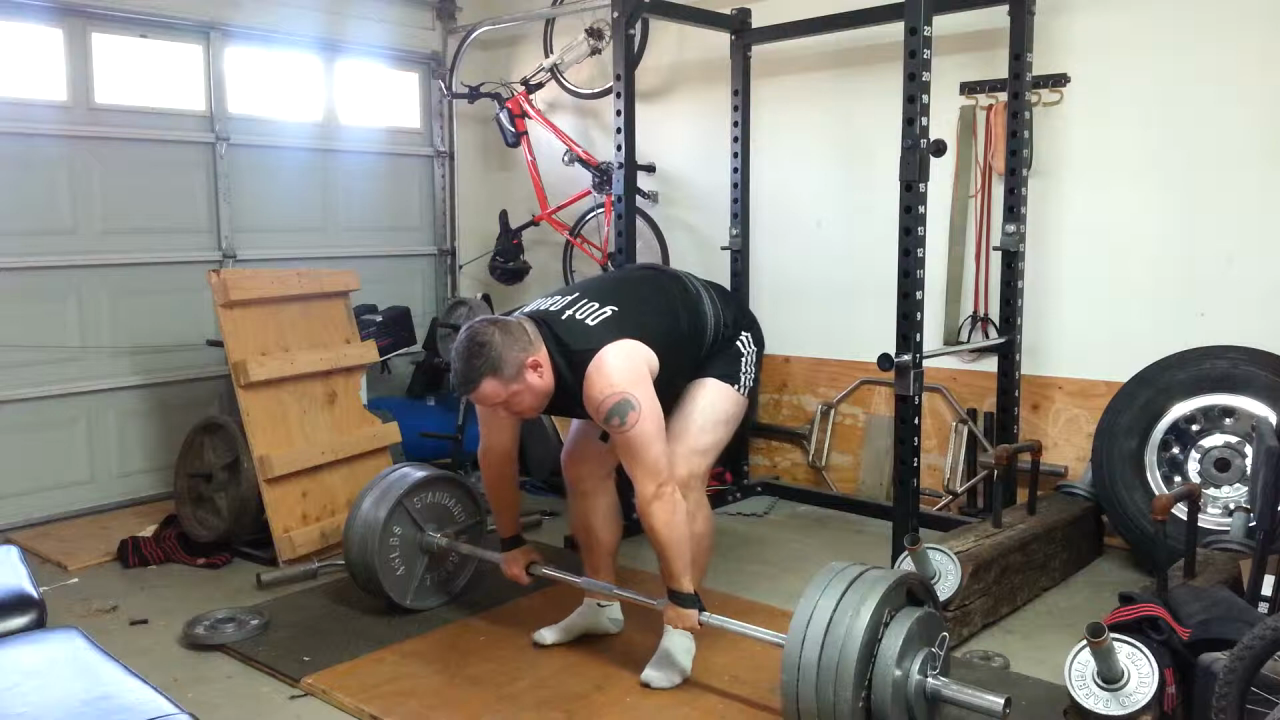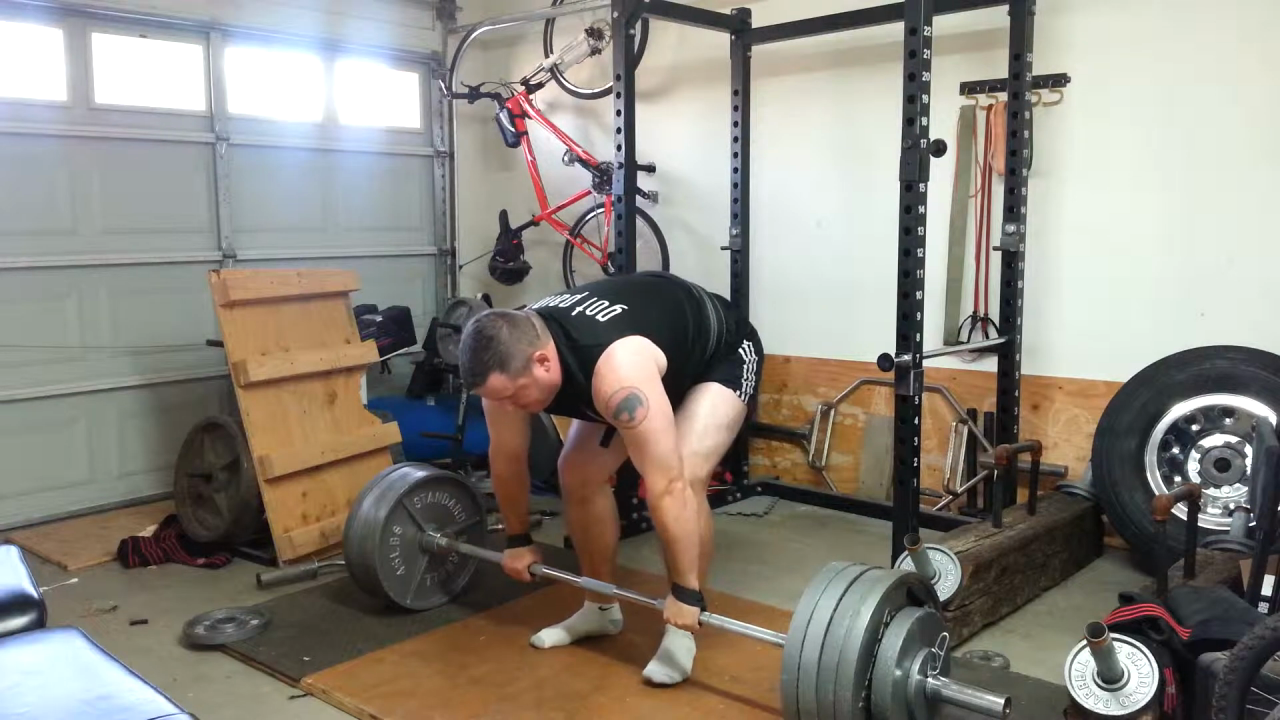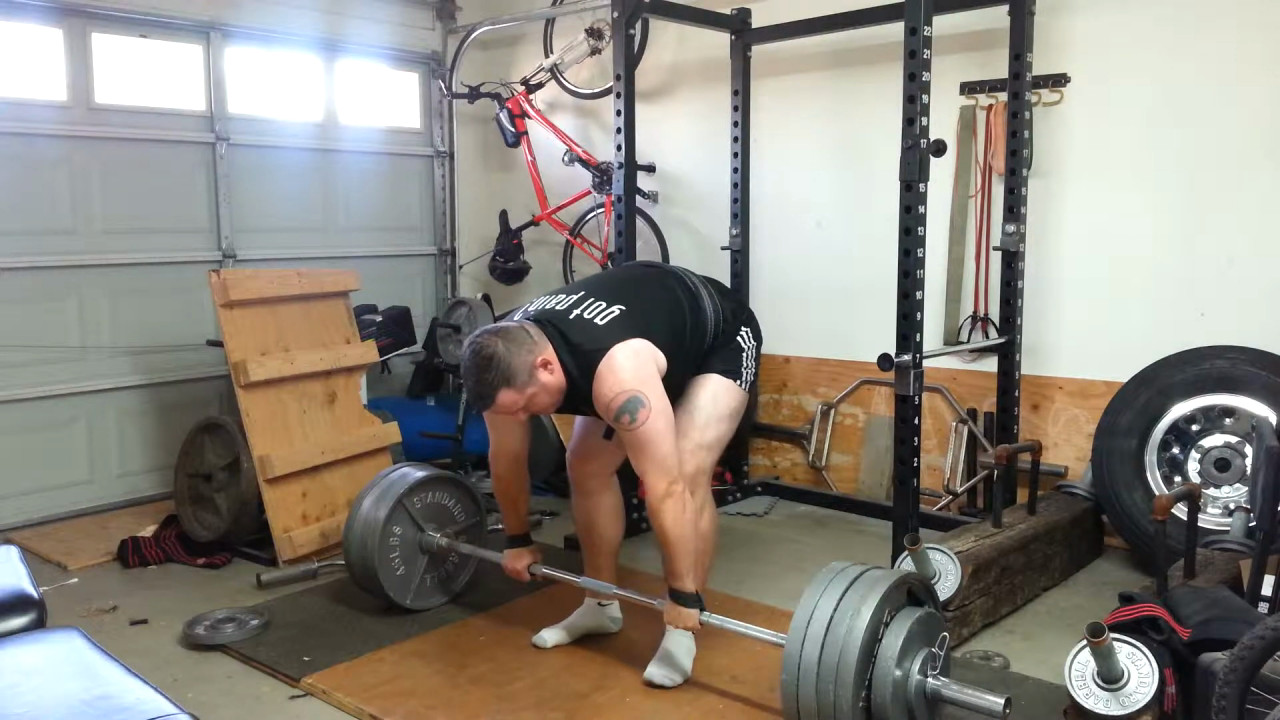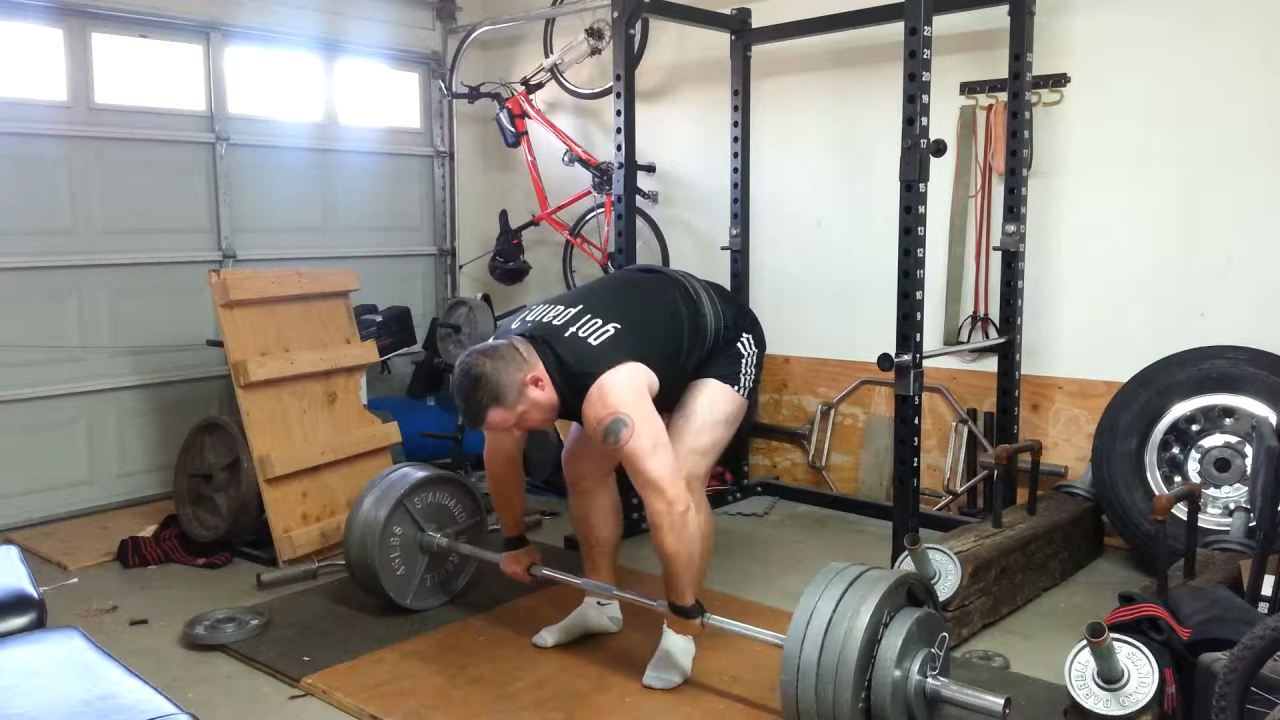
dt=0.7s
person 1, frame 1
left shoulder: (608, 374)
right shoulder: (504, 358)
left elbow: (657, 491)
right elbow: (496, 456)
left wrist: (682, 597)
right wrist: (511, 542)
left hip: (723, 342)
right hip: (651, 328)
left knee: (679, 477)
right knee: (581, 467)
left ankle: (680, 630)
right ankle: (601, 605)
person 1, frame 2
left shoulder: (618, 371)
right shoulder: (508, 358)
left elbow: (667, 486)
right elbow: (506, 456)
left wrist: (686, 592)
right wrist: (518, 540)
left hip: (721, 354)
right hip: (655, 333)
left knee: (686, 479)
right knee: (577, 473)
left ankle: (681, 630)
right ankle: (600, 608)
person 1, frame 3
left shoulder: (617, 373)
right shoulder: (508, 358)
left elbow: (666, 489)
right elbow: (506, 458)
left wrist: (682, 596)
right wrist: (517, 540)
left hip: (722, 338)
right hip: (652, 324)
left knee: (688, 475)
right knee: (587, 467)
left ankle: (680, 630)
right ankle: (601, 606)
person 1, frame 4
left shoulder: (608, 392)
right shoulder: (503, 364)
left elbow: (670, 504)
right elbow: (502, 459)
left wrist: (684, 610)
right wrist: (514, 542)
left hip: (724, 343)
right hip: (651, 319)
left knee: (682, 478)
right knee: (581, 466)
left ankle: (678, 635)
right ankle: (601, 605)
